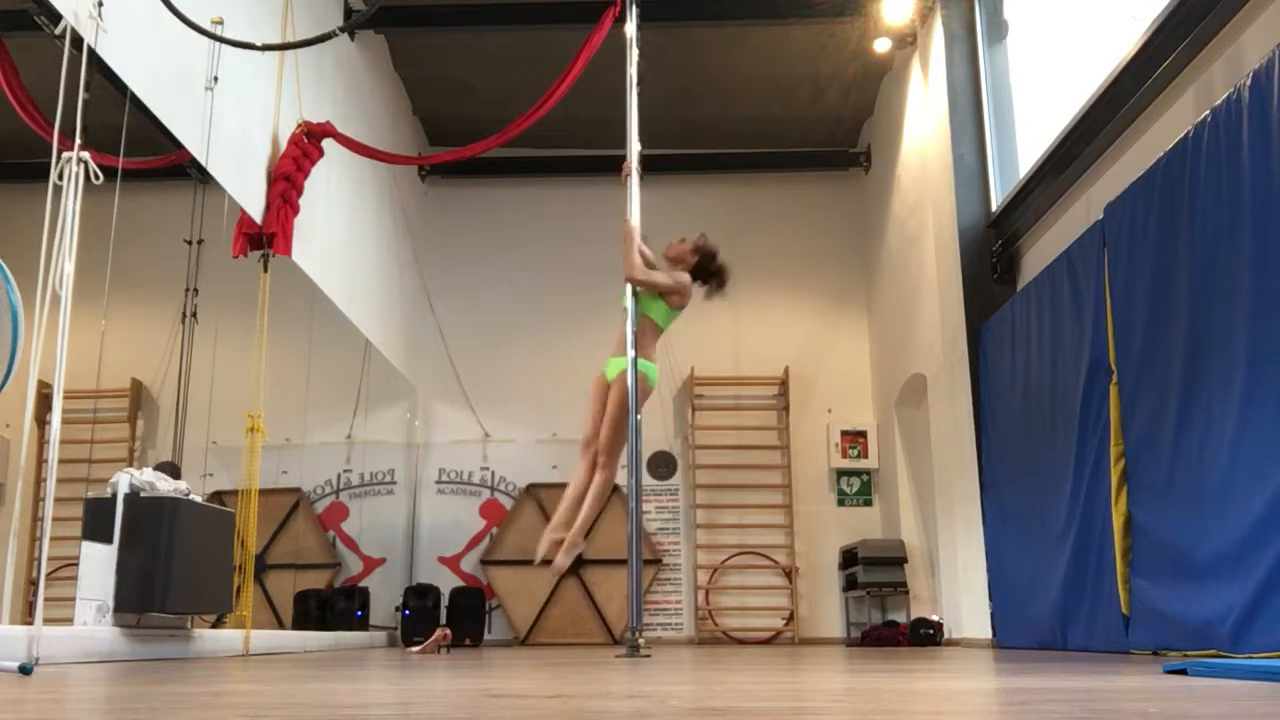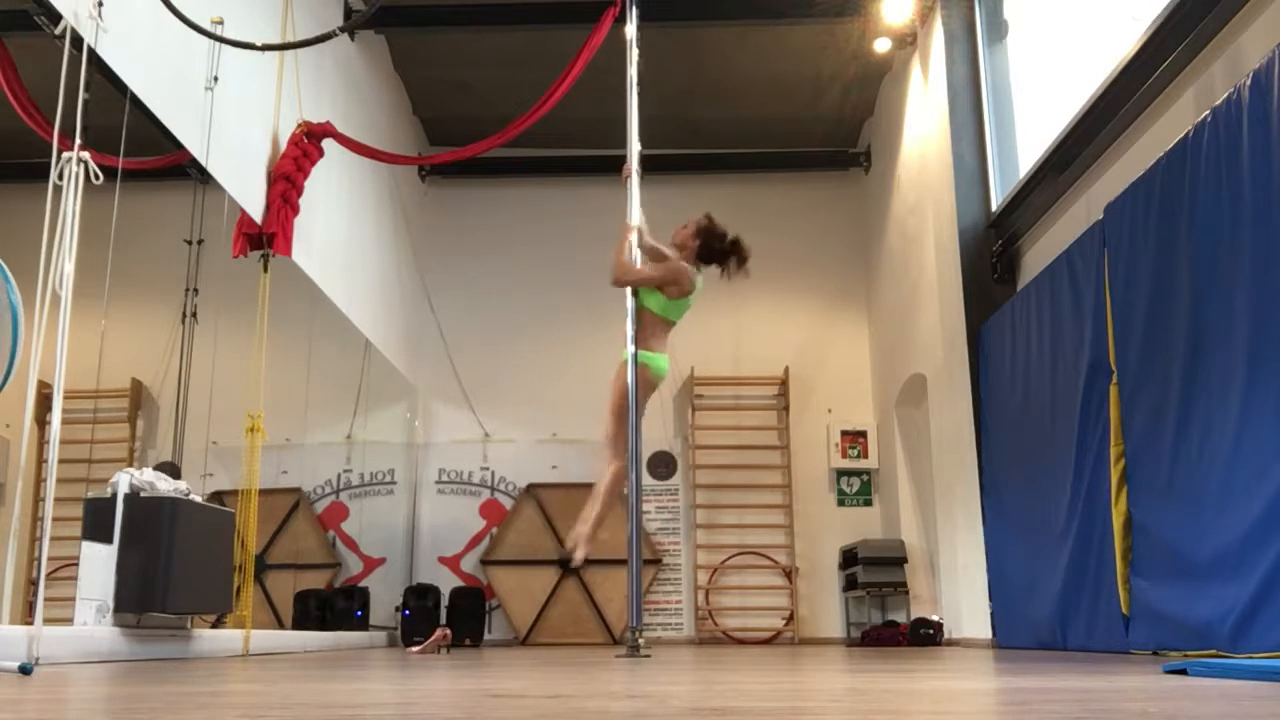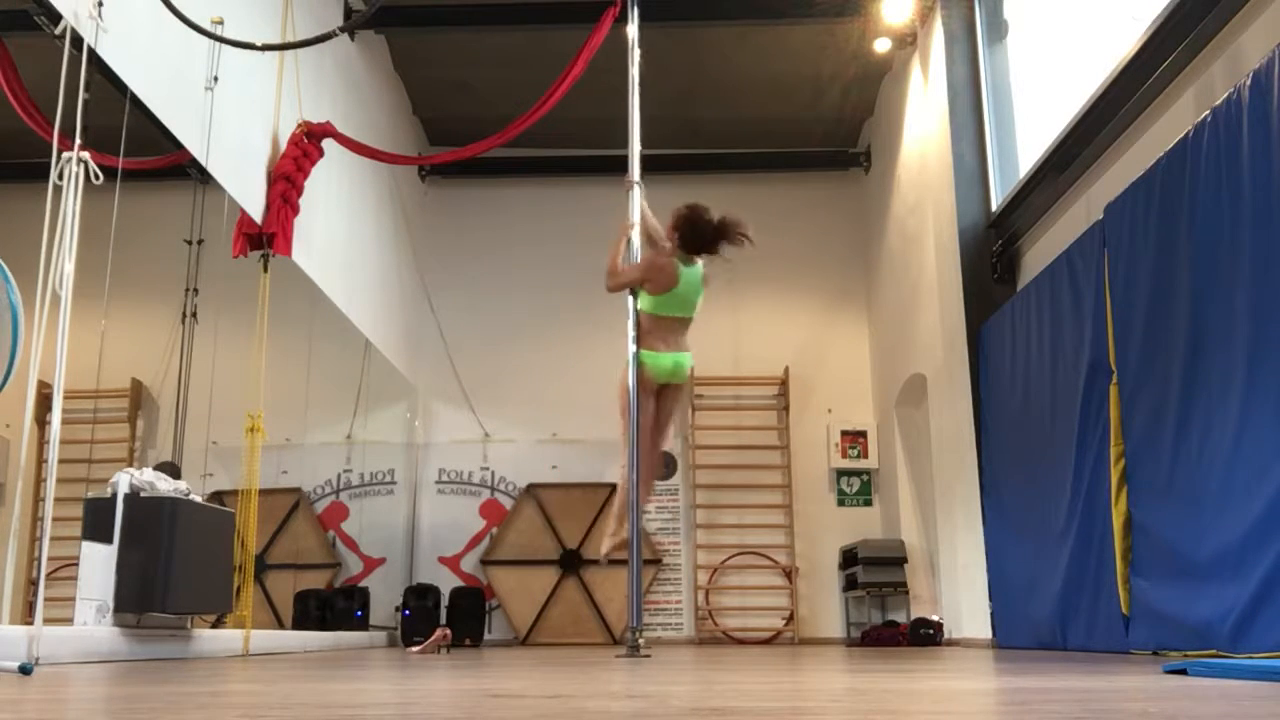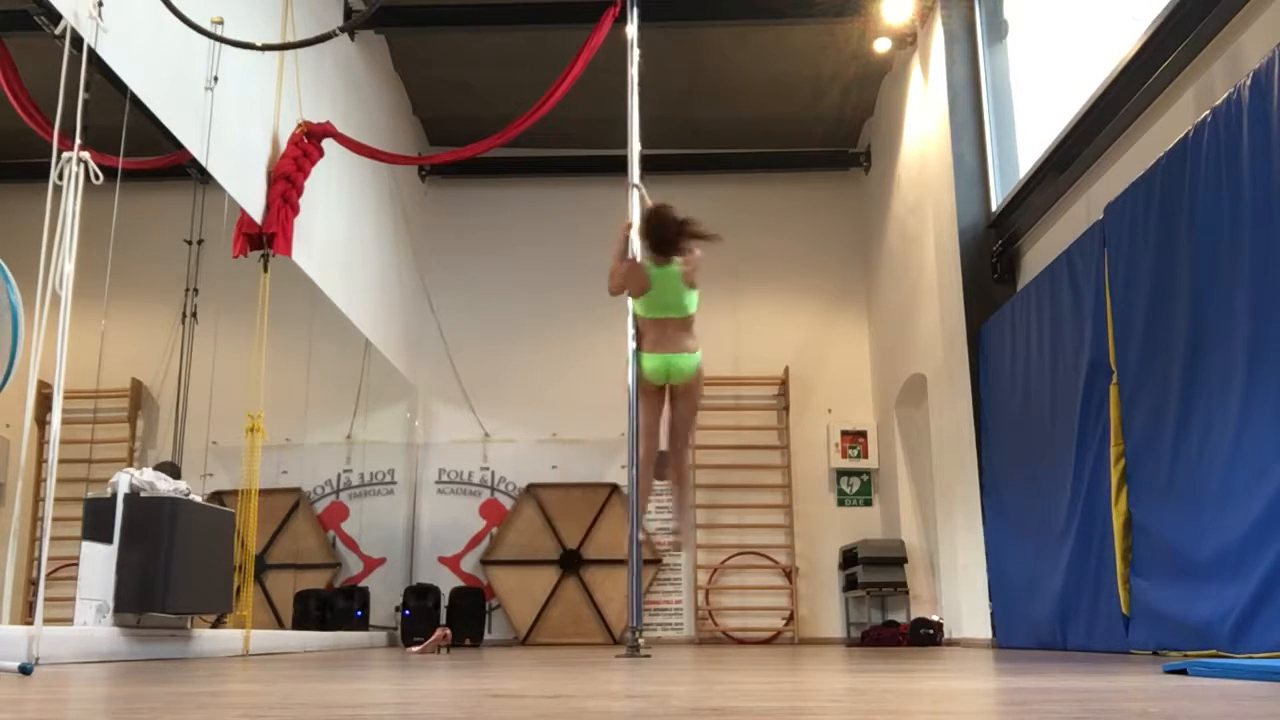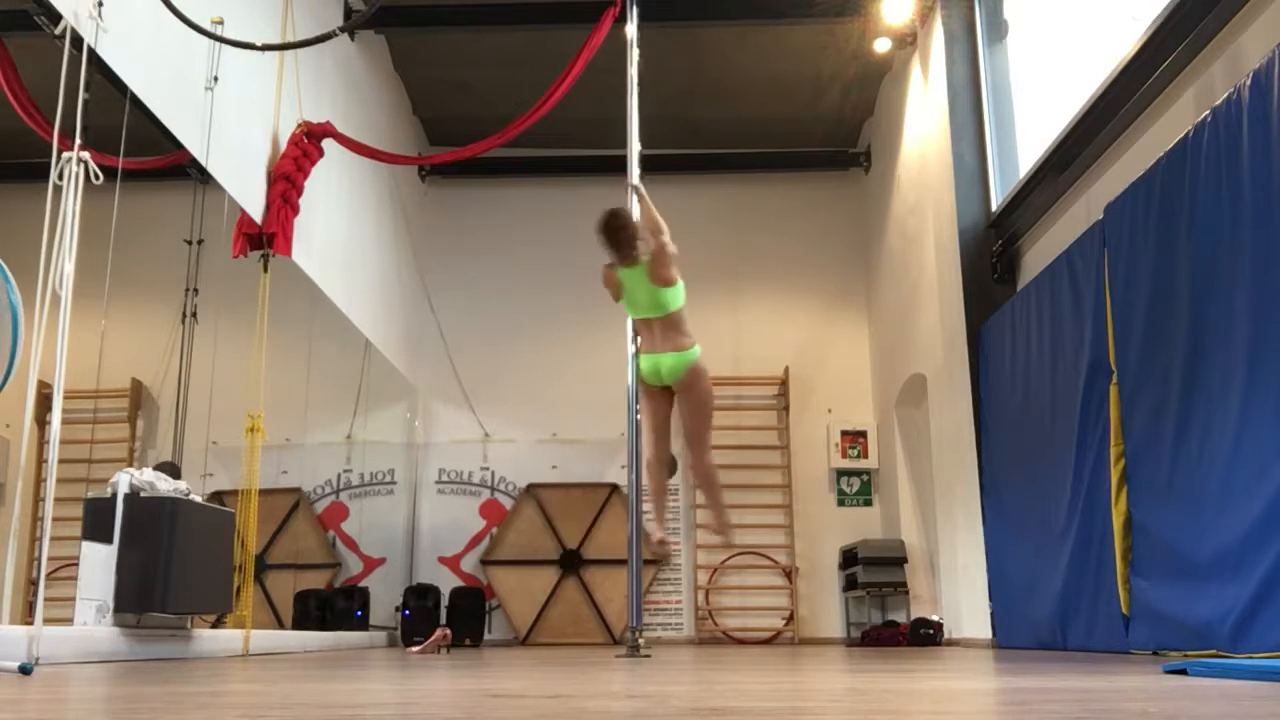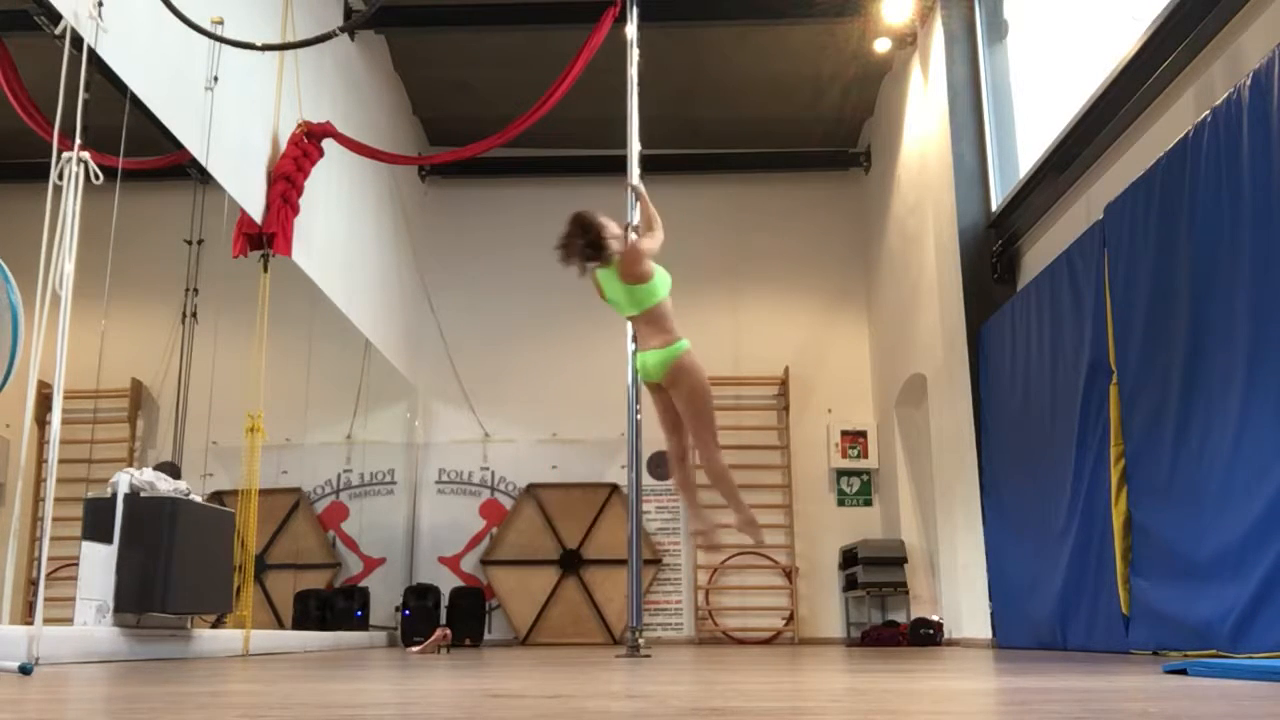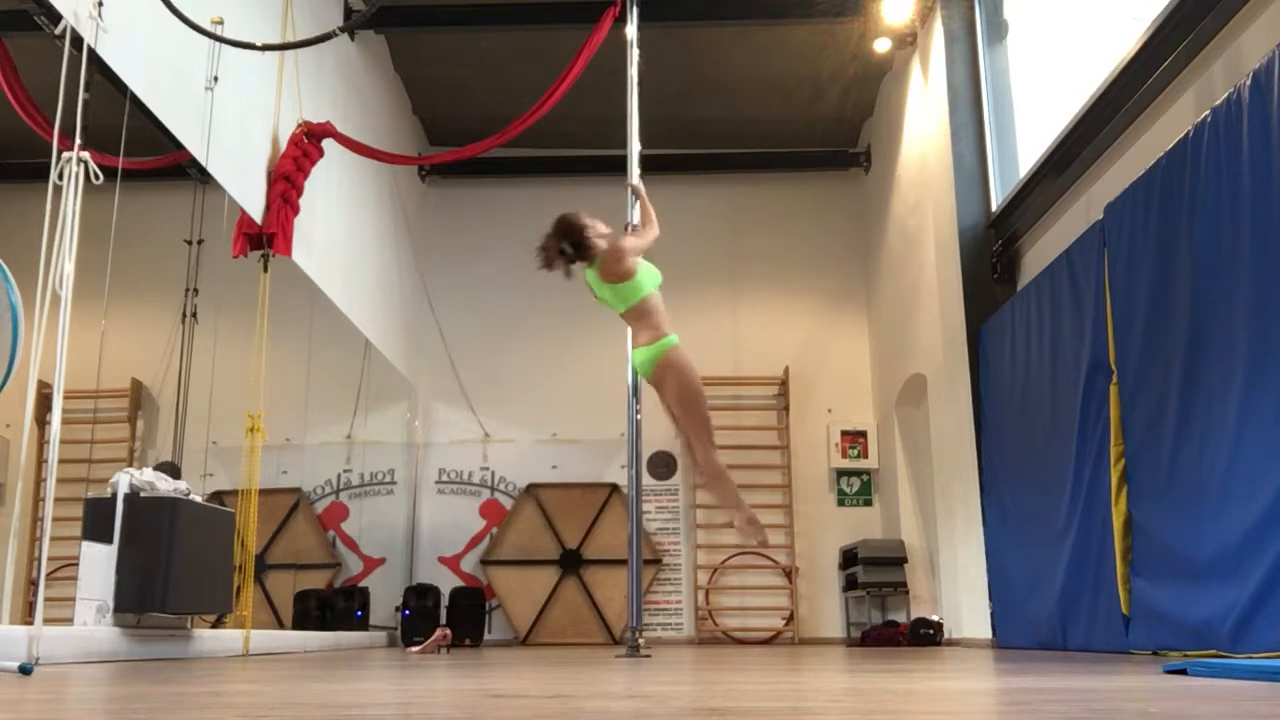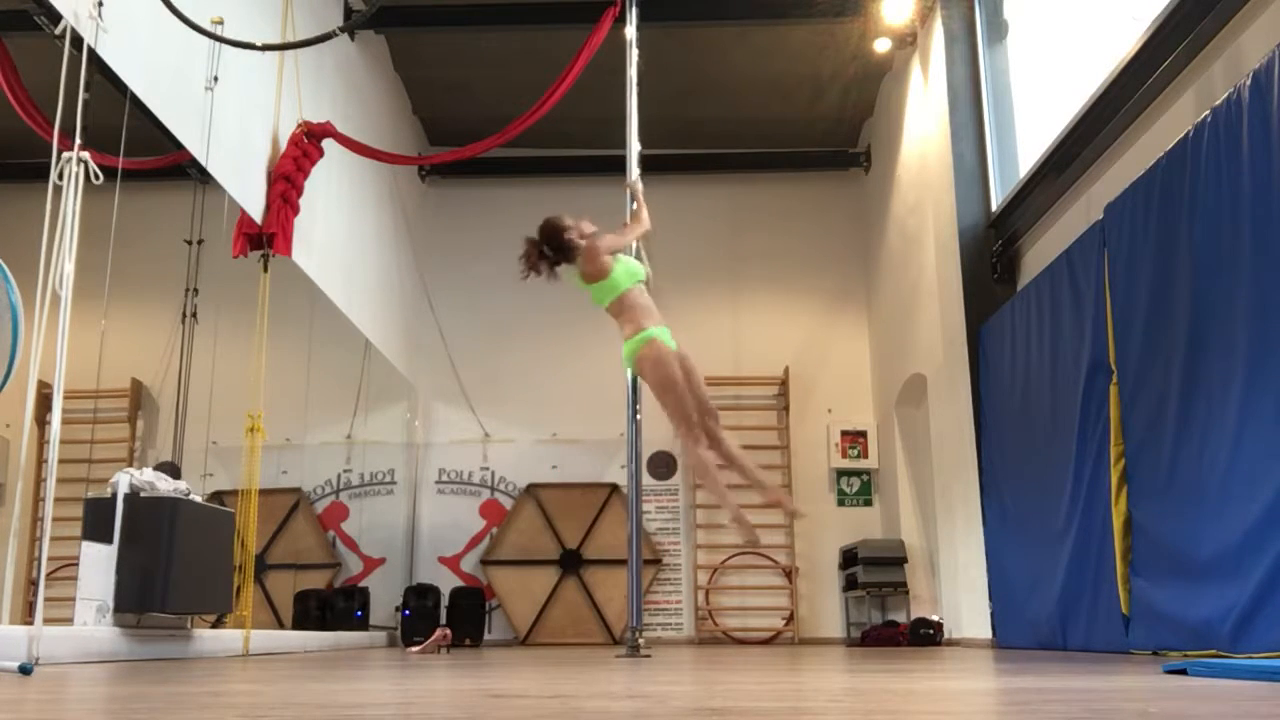
dt=0.1s
person 1, frame 1
left shoulder: (681, 283)
right shoulder: (658, 276)
left elbow: (633, 272)
right elbow: (635, 243)
left wrist: (631, 238)
right wrist: (629, 186)
left hip: (636, 369)
right hip: (613, 367)
left knee: (606, 454)
right knee: (590, 448)
left ankle: (575, 536)
right ankle: (559, 526)
person 1, frame 2
left shoulder: (681, 273)
right shoulder: (678, 267)
left elbow: (620, 276)
right elbow: (646, 241)
left wrist: (628, 238)
left hip: (639, 361)
right hip: (651, 362)
left knee: (618, 447)
right knee: (618, 446)
left ankle: (589, 527)
right ankle: (587, 522)
person 1, frame 3
left shoulder: (660, 264)
right shoulder: (697, 266)
left elbow: (612, 282)
right elbow: (658, 240)
left wrist: (624, 238)
right wrist: (638, 203)
left hip: (647, 362)
right hip: (680, 362)
left knee: (640, 449)
right knee: (652, 449)
left ankle: (617, 527)
right ankle: (620, 527)
person 1, frame 4
left shoulder: (633, 269)
right shoulder: (690, 263)
left elbow: (617, 283)
left wrist: (623, 245)
right wrist: (642, 196)
left hip: (649, 365)
right hip: (687, 362)
left knee: (646, 450)
right knee: (679, 451)
right ankle: (679, 528)
person 1, frame 5
left shoulder: (612, 275)
right shoulder: (663, 258)
right elbow: (662, 235)
left wrist: (622, 245)
right wrist: (643, 198)
left hip: (647, 364)
right hip: (685, 360)
left knee: (657, 450)
right knee: (699, 449)
left ankle: (659, 527)
right ankle: (720, 522)
person 1, frame 6
left shoulder: (599, 275)
right shoulder: (634, 254)
right elbow: (657, 233)
left wrist: (632, 240)
right wrist: (642, 196)
left hip: (649, 359)
right hip: (673, 355)
left knee: (678, 446)
right knee: (707, 444)
left ankle: (697, 517)
right ankle: (743, 516)
person 1, frame 7
left shoulder: (590, 272)
right shoulder: (617, 253)
right elbow: (653, 229)
left wrist: (624, 241)
right wrist: (640, 195)
left hip: (646, 354)
right hip: (662, 350)
left knee: (696, 440)
right knee: (703, 441)
left ankle: (740, 512)
right ankle: (744, 516)
person 1, frame 8
left shoulder: (605, 263)
right shoulder: (589, 252)
right elbow: (642, 227)
left wrist: (633, 236)
right wrist: (638, 200)
left hip: (658, 341)
right hip: (647, 344)
left knee: (708, 421)
right knee: (691, 429)
left ankle: (763, 486)
right ankle: (732, 511)
